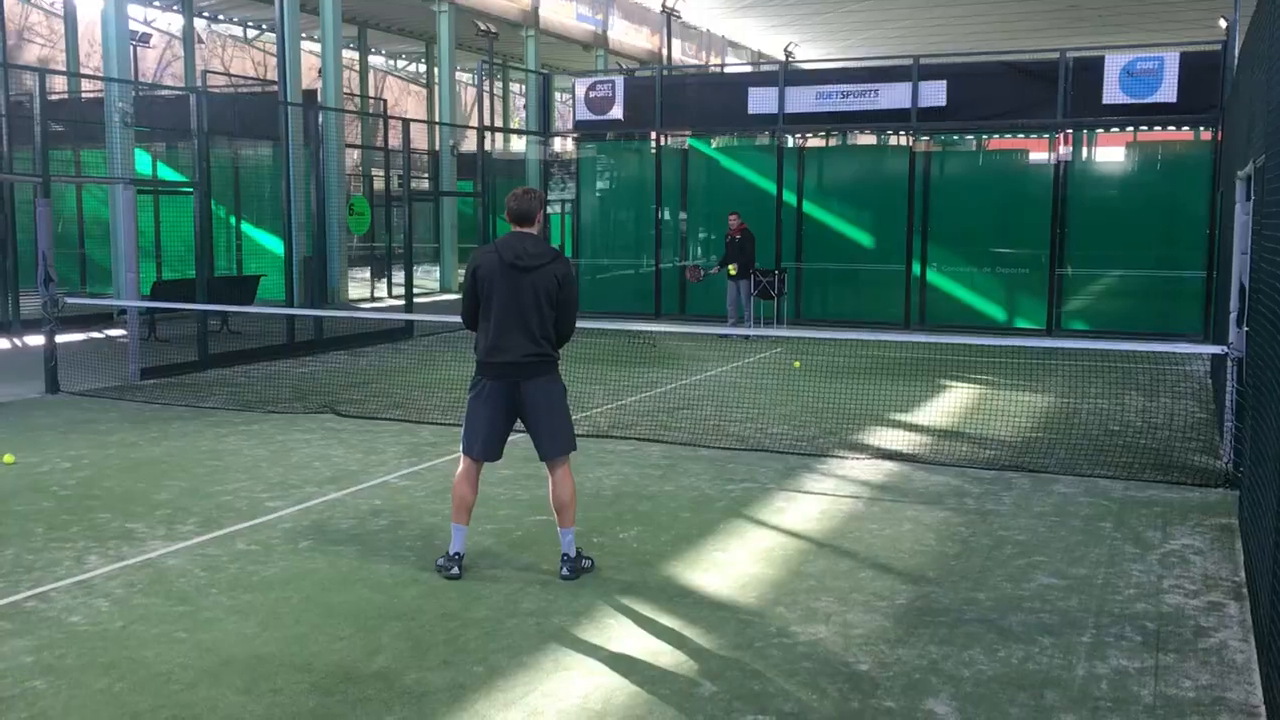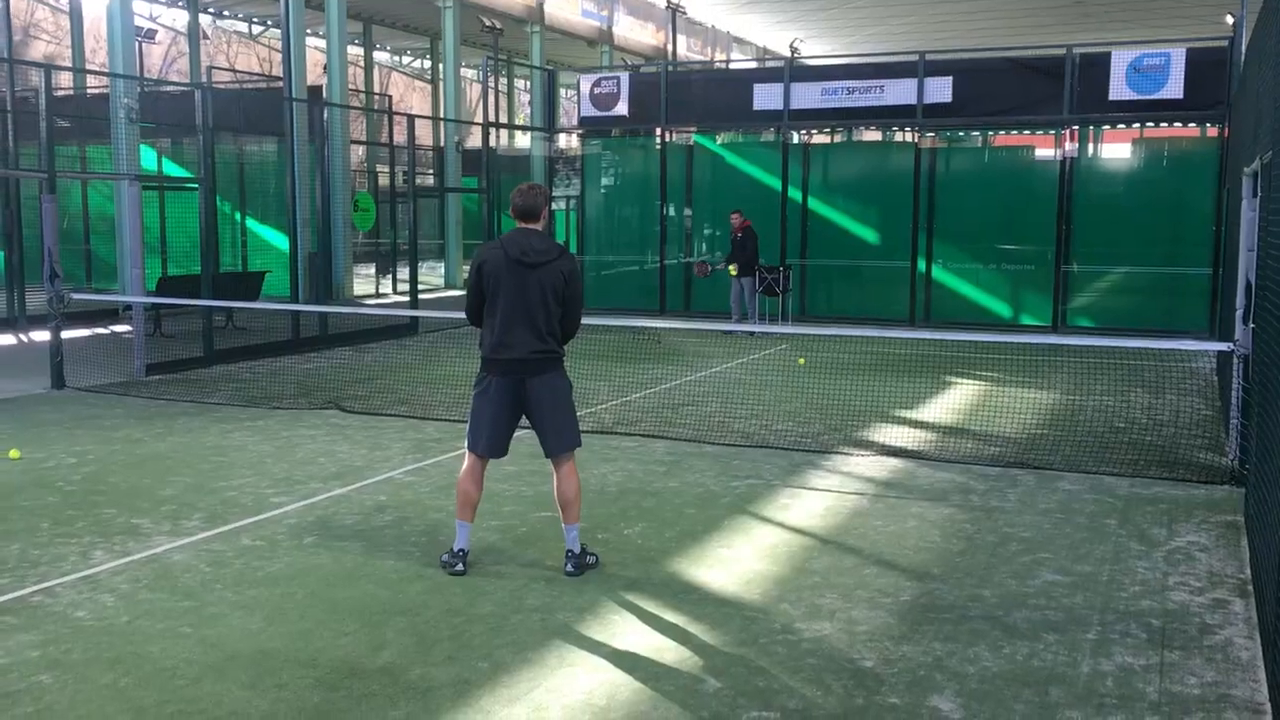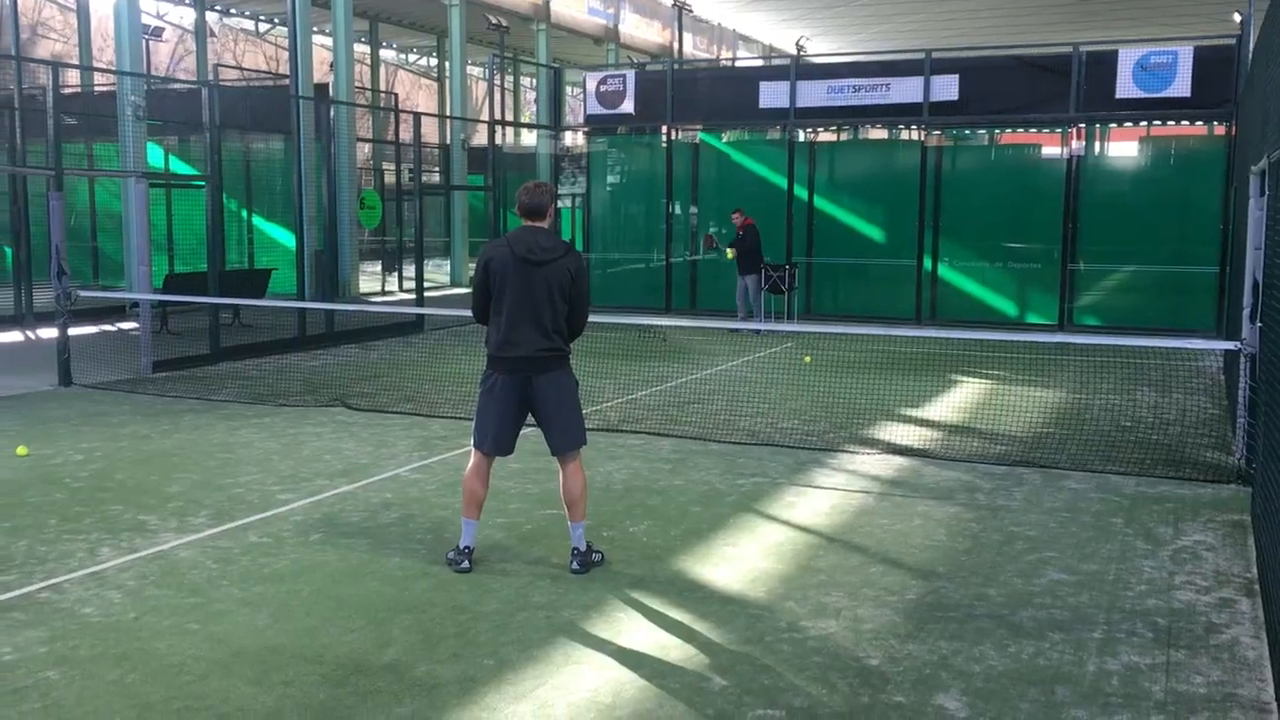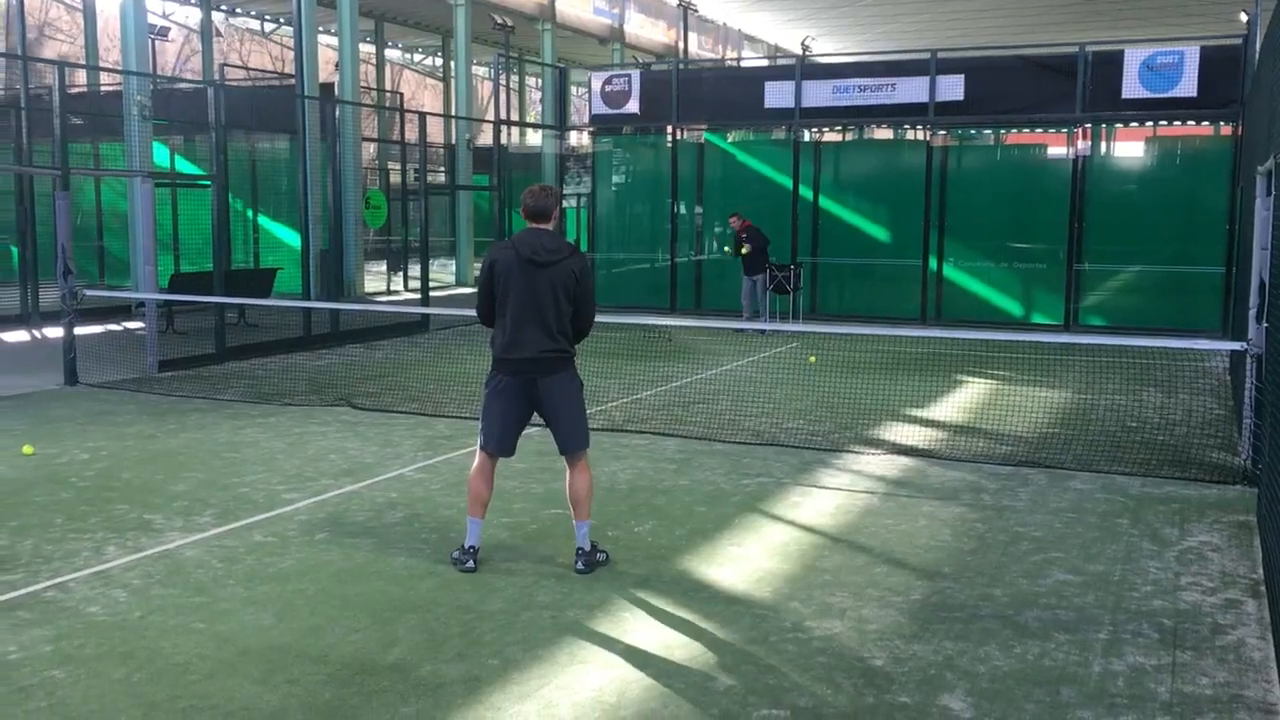
dt=0.3s
person 1, frame 1
left shoulder: (482, 260)
right shoulder: (558, 265)
left elbow: (469, 319)
right elbow: (566, 328)
left hip: (492, 374)
right hip: (540, 375)
left knee: (470, 463)
right knee: (559, 464)
left ankle: (455, 554)
right ankle: (569, 555)
person 1, frame 2
left shoulder: (486, 256)
right shoulder: (563, 261)
left elbow: (473, 315)
right elbow: (571, 324)
left hip: (497, 370)
right hip: (545, 371)
left knee: (475, 460)
right knee: (564, 462)
left ankle: (459, 550)
right ankle: (574, 552)
person 1, frame 3
left shoulder: (493, 253)
right shoulder: (570, 258)
left elbow: (479, 313)
right elbow: (578, 322)
left hip: (503, 368)
right hip: (552, 369)
left knee: (480, 458)
right knee: (570, 459)
left ankle: (465, 547)
right ankle: (580, 549)
person 1, frame 4
left shoulder: (498, 255)
right shoulder: (575, 260)
left elbow: (485, 315)
right elbow: (584, 323)
left hip: (508, 369)
right hip: (557, 370)
left knee: (485, 458)
right knee: (577, 459)
left ankle: (470, 548)
right ankle: (584, 549)
